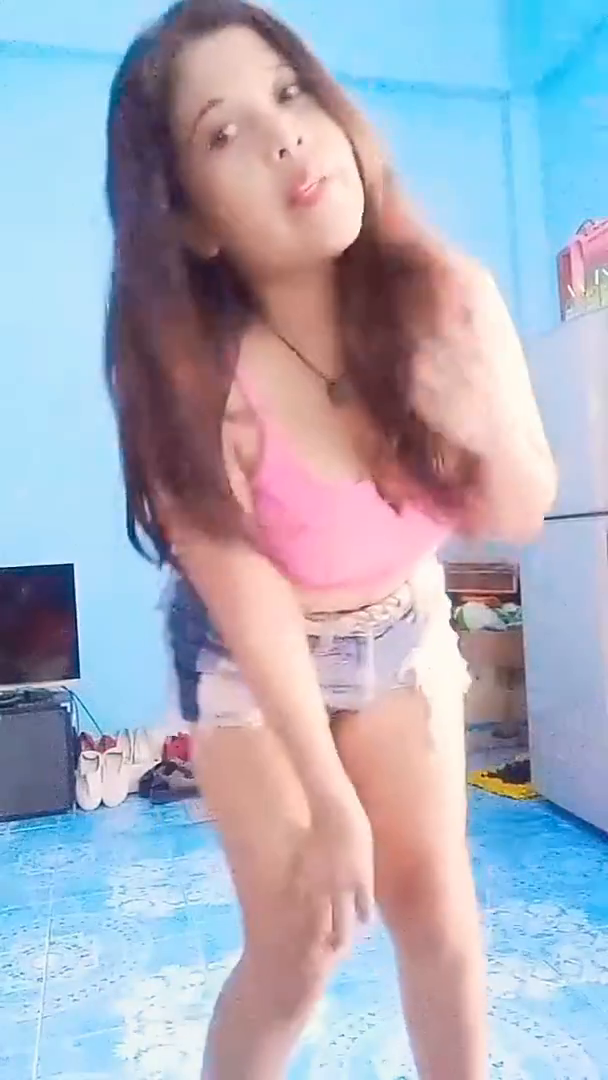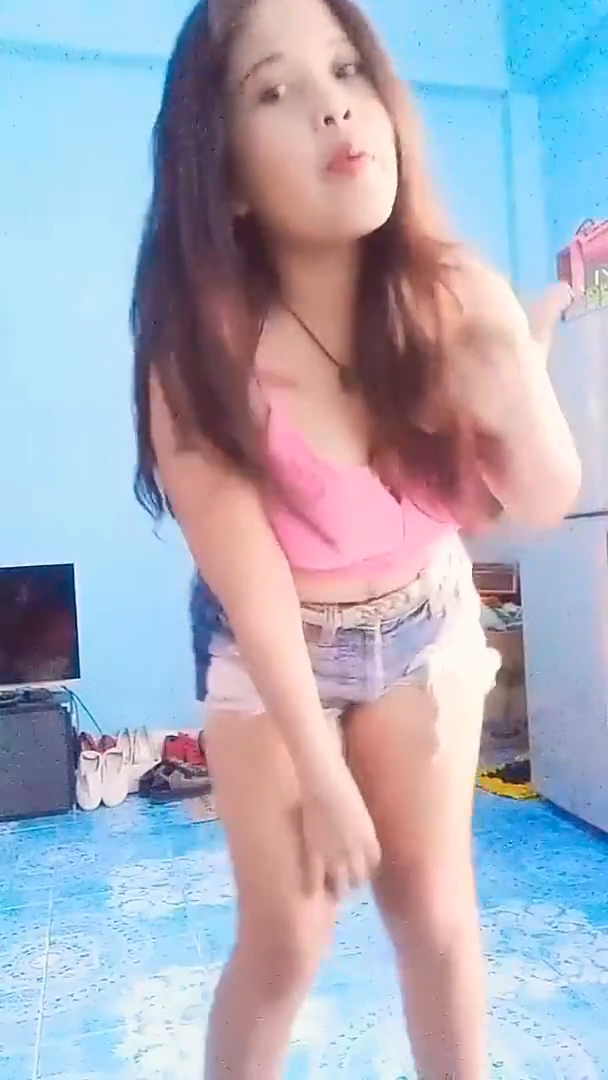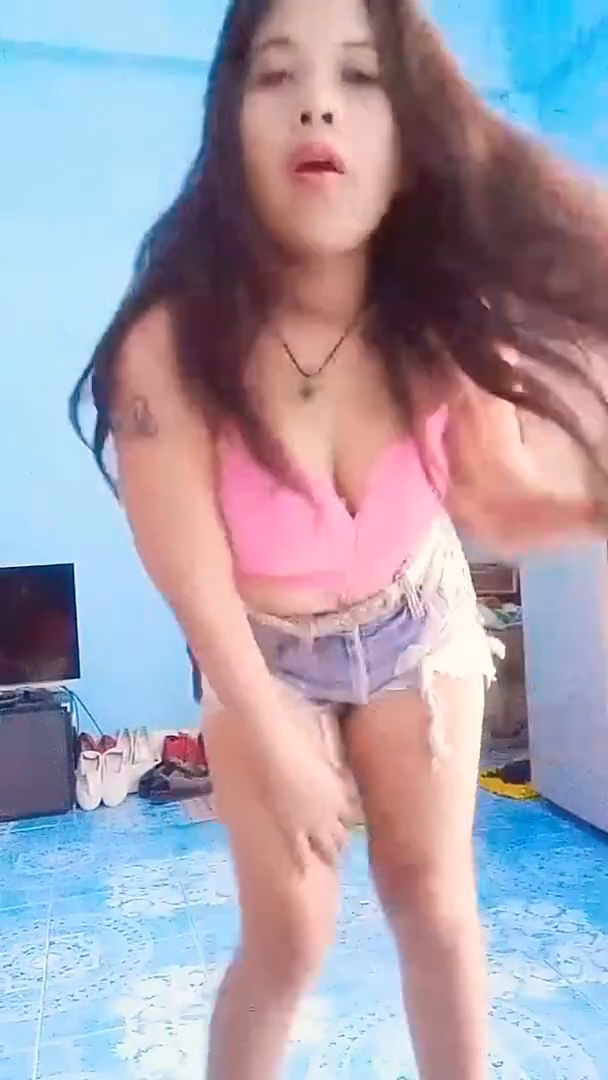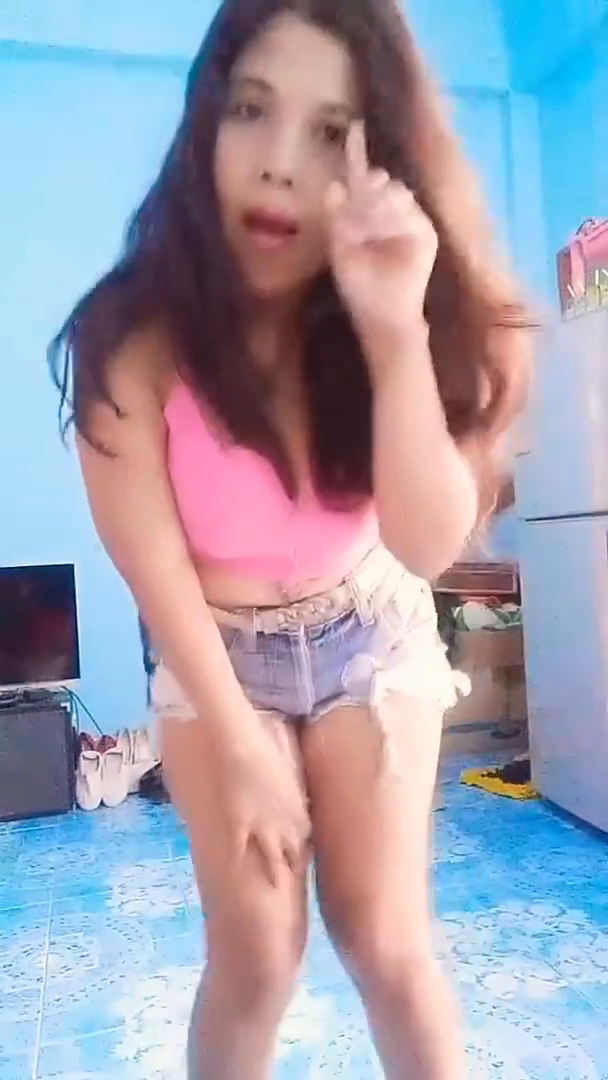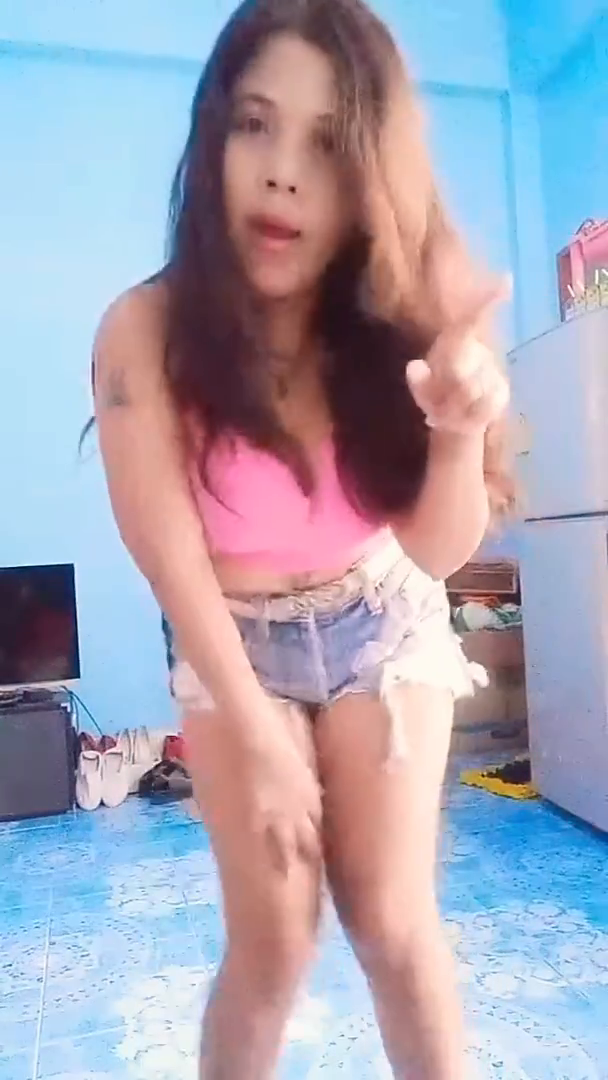
dt=1s
person 1, frame 1
left shoulder: (445, 300)
right shoulder: (191, 381)
left elbow: (517, 517)
right elbow: (257, 615)
left wrist: (489, 425)
right wrist: (332, 809)
left hip: (403, 636)
right hip: (250, 664)
left knee: (438, 908)
right knee: (299, 944)
person 1, frame 2
left shoulder: (455, 298)
right shoulder: (204, 356)
left elbow: (542, 506)
right elbow: (255, 596)
left wrist: (521, 398)
right wrist: (321, 779)
left hip: (426, 630)
right hip: (271, 654)
left knee: (434, 908)
right knee: (285, 935)
person 1, frame 3
left shoulder: (449, 323)
right shoulder: (171, 346)
left elbow: (500, 509)
right elbow: (198, 586)
right wrist: (275, 759)
left hip: (415, 625)
right hip: (263, 654)
left knee: (435, 903)
right knee: (292, 932)
person 1, frame 4
left shoulder: (396, 319)
right shoulder: (135, 333)
left elbow: (428, 543)
right elbow: (154, 563)
left wrist: (395, 332)
right wrist: (241, 748)
left hip: (369, 638)
right hip: (215, 654)
left knee: (386, 939)
right knee: (257, 951)
person 1, frame 5
left shoulder: (398, 323)
right shoulder: (146, 334)
left elbow: (437, 551)
right elbow: (176, 563)
left wrist: (462, 432)
right wrist: (259, 742)
left hip: (381, 631)
right hip: (233, 648)
left knee: (396, 923)
right knee: (273, 937)
